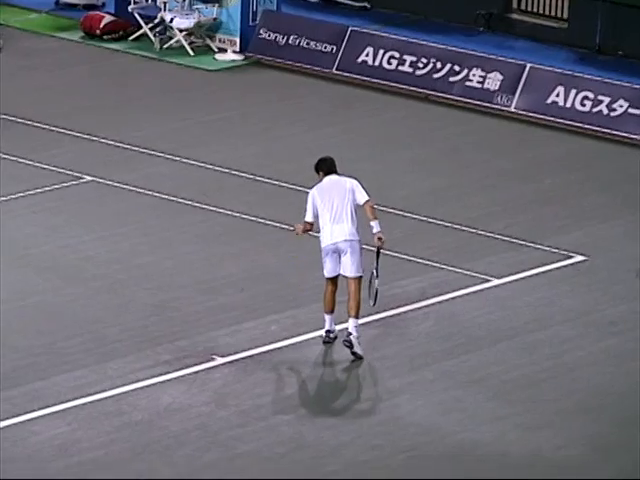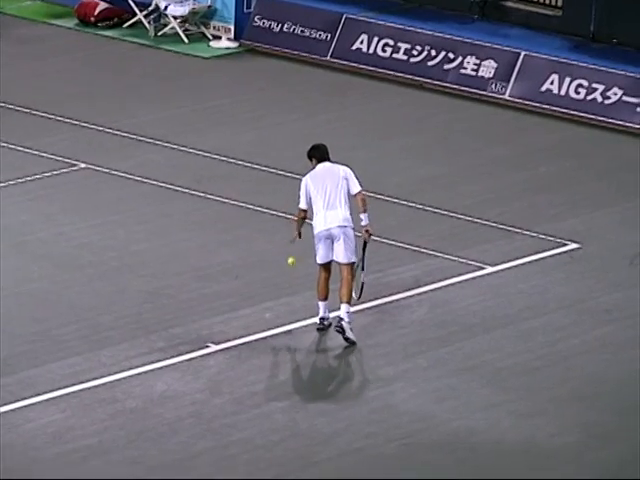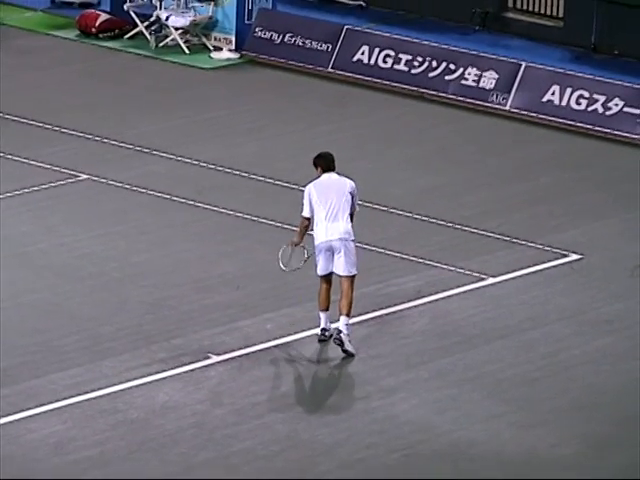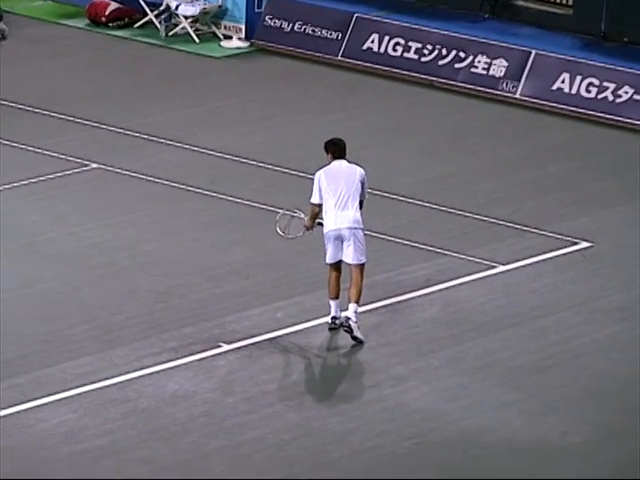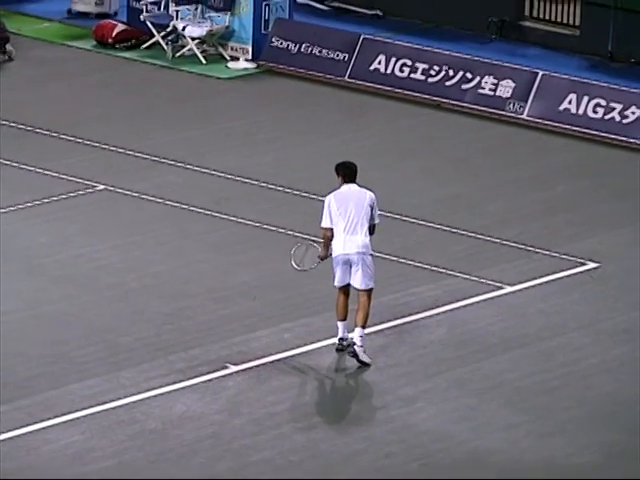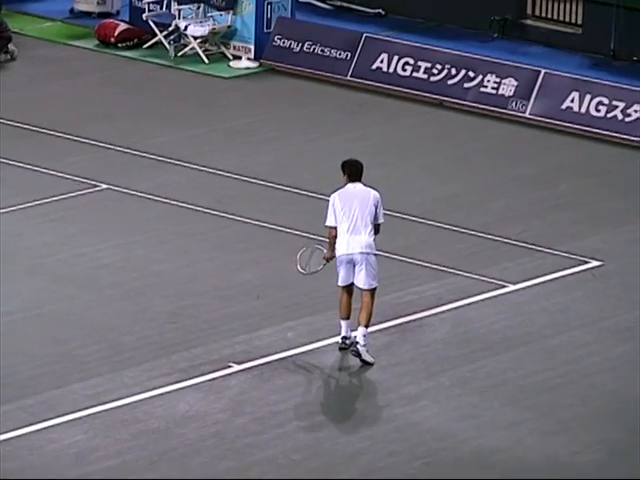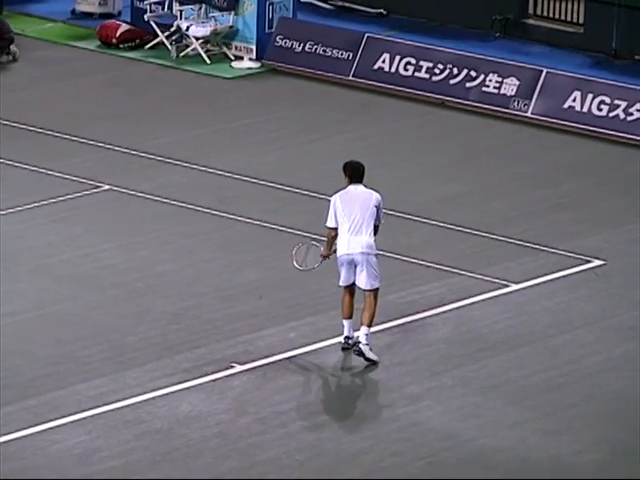
dt=0.4s
person 1, frame 1
left shoulder: (315, 191)
right shoulder: (350, 183)
left elbow: (308, 225)
right elbow: (368, 205)
left wrist: (300, 230)
right wrist: (376, 230)
left hip: (328, 241)
right hip: (349, 238)
left knee: (331, 283)
right knee: (354, 285)
left ankle: (329, 330)
right ankle: (352, 333)
person 1, frame 2
left shoulder: (308, 178)
right shoulder: (344, 171)
left elbow: (303, 213)
right elbow: (360, 197)
left wrist: (297, 229)
right wrist: (365, 223)
left hip: (321, 228)
right hip: (343, 225)
left knee: (324, 270)
right knee: (347, 272)
left ankle: (323, 317)
right ankle: (344, 319)
person 1, frame 3
left shoulder: (311, 188)
right shoulder: (349, 184)
left elbow: (306, 221)
left wrist: (298, 238)
left hip: (322, 239)
right hip: (343, 237)
left knee: (325, 281)
right knee: (347, 284)
left ankle: (324, 328)
right ankle: (342, 330)
person 1, frame 4
left shoulder: (321, 174)
right shoulder: (359, 172)
left elbow: (316, 208)
left wrist: (310, 222)
left hip: (331, 227)
right hip: (352, 225)
left knee: (334, 269)
right knee: (356, 272)
left ankle: (334, 316)
right ankle: (351, 318)
person 1, frame 5
left shoulder: (331, 198)
right shoulder: (369, 196)
left elbow: (328, 233)
right elbow: (372, 229)
left wrist: (325, 250)
left hip: (340, 251)
right hip: (361, 250)
left knee: (342, 292)
right knee: (364, 296)
left ankle: (342, 338)
right ankle: (357, 342)
person 1, frame 6
left shoulder: (336, 197)
right shoulder: (373, 195)
left elbow: (333, 231)
right elbow: (377, 228)
left wrist: (330, 251)
left hip: (343, 250)
right hip: (365, 250)
left knee: (346, 291)
right knee: (368, 296)
left ankle: (344, 337)
right ankle: (360, 342)
person 1, frame 7
left shoulder: (337, 198)
right shoulder: (375, 197)
left elbow: (332, 232)
left wrist: (327, 249)
left hip: (344, 250)
right hip: (366, 250)
left knee: (348, 291)
right knee: (370, 296)
left ankle: (347, 337)
right ankle: (363, 341)
